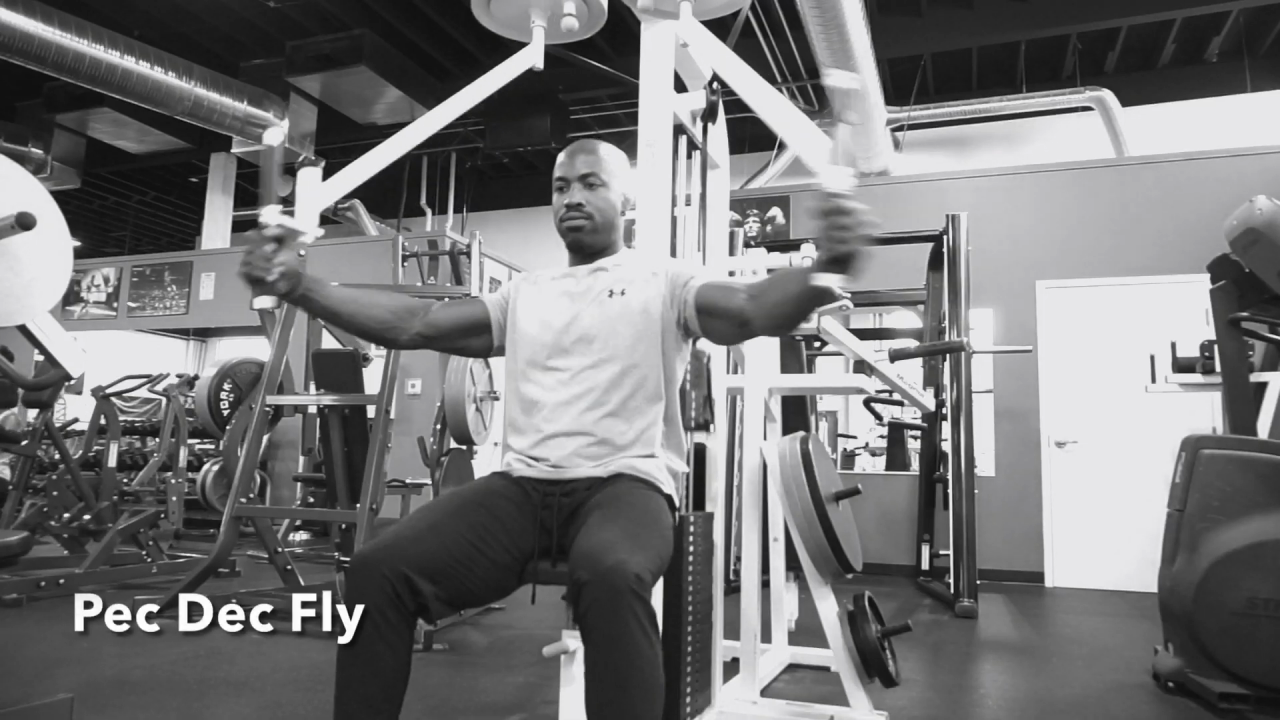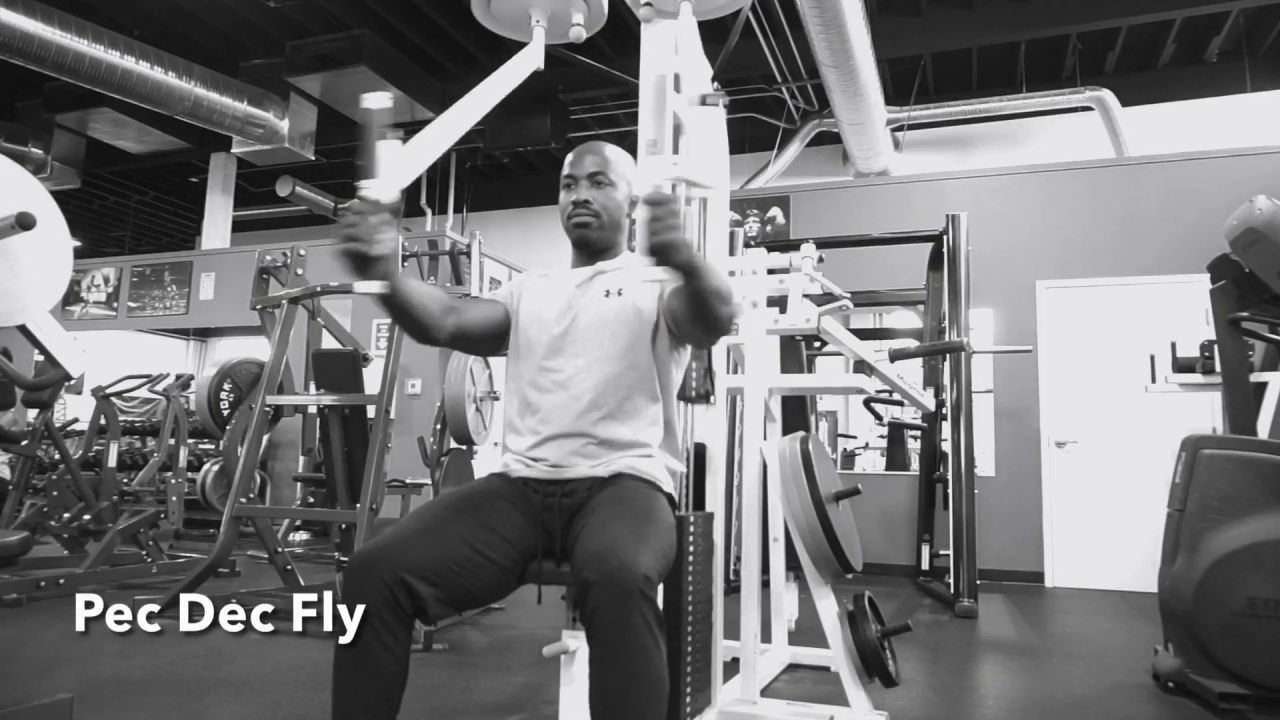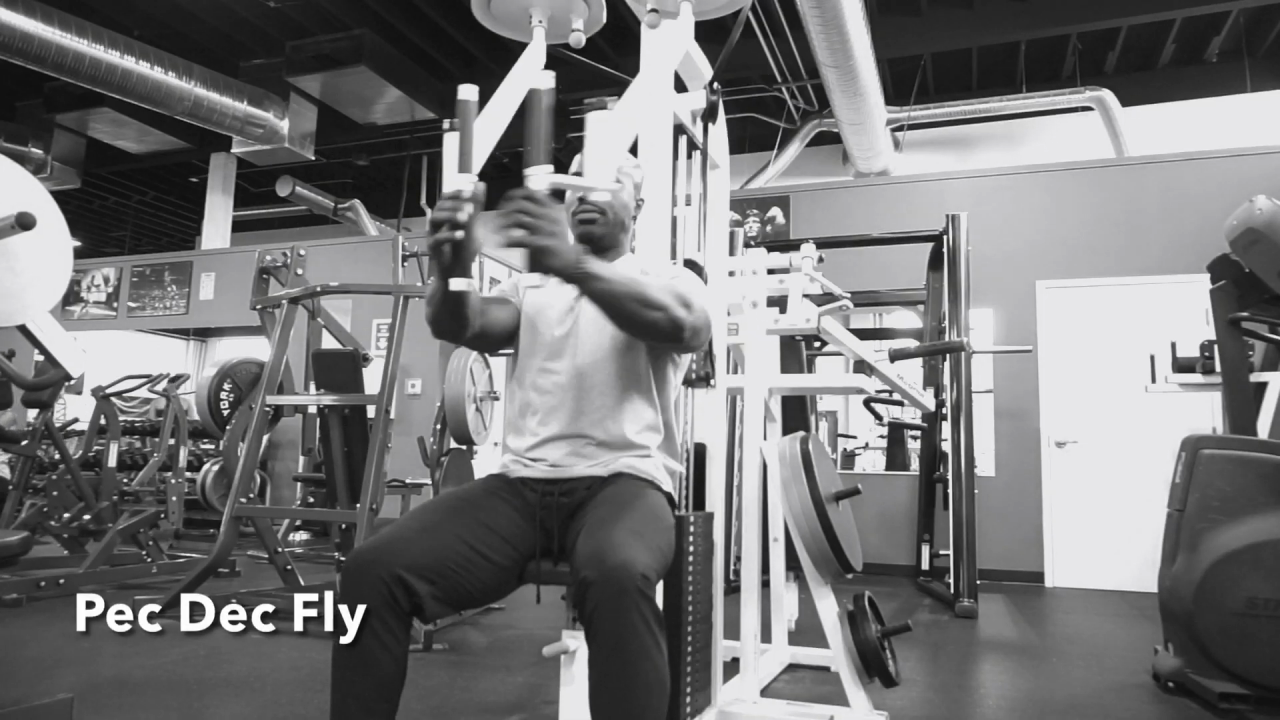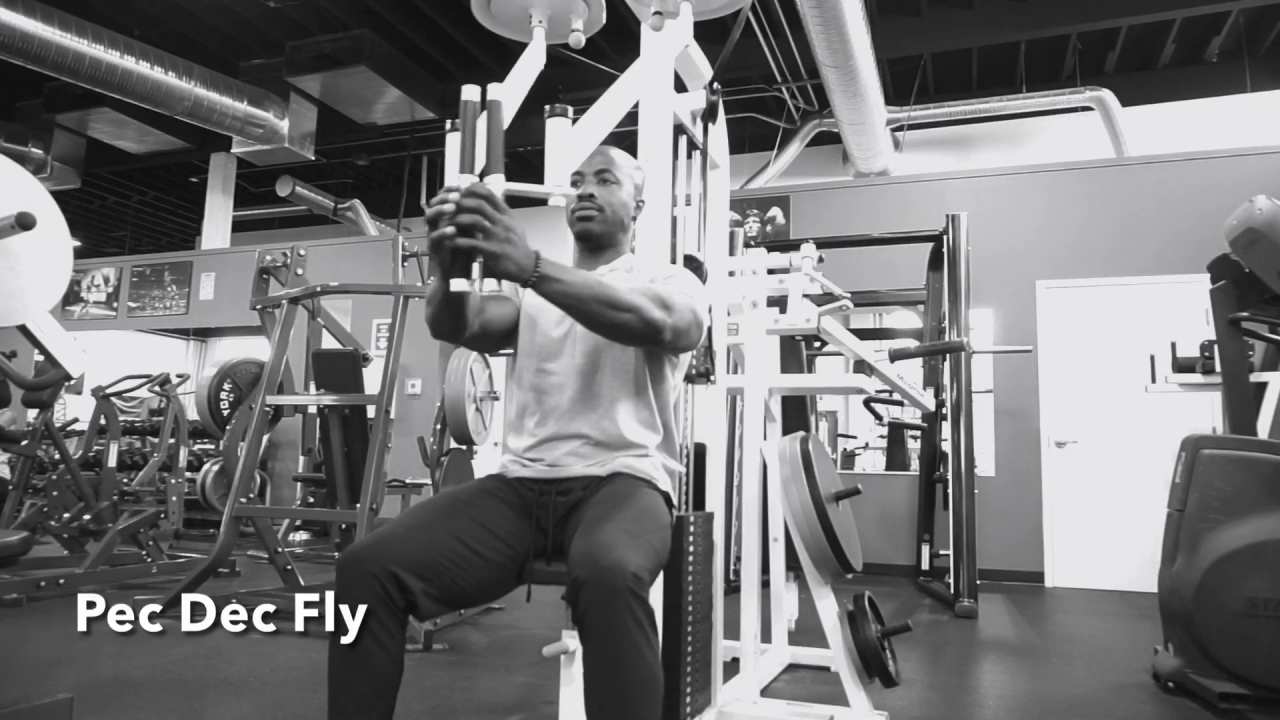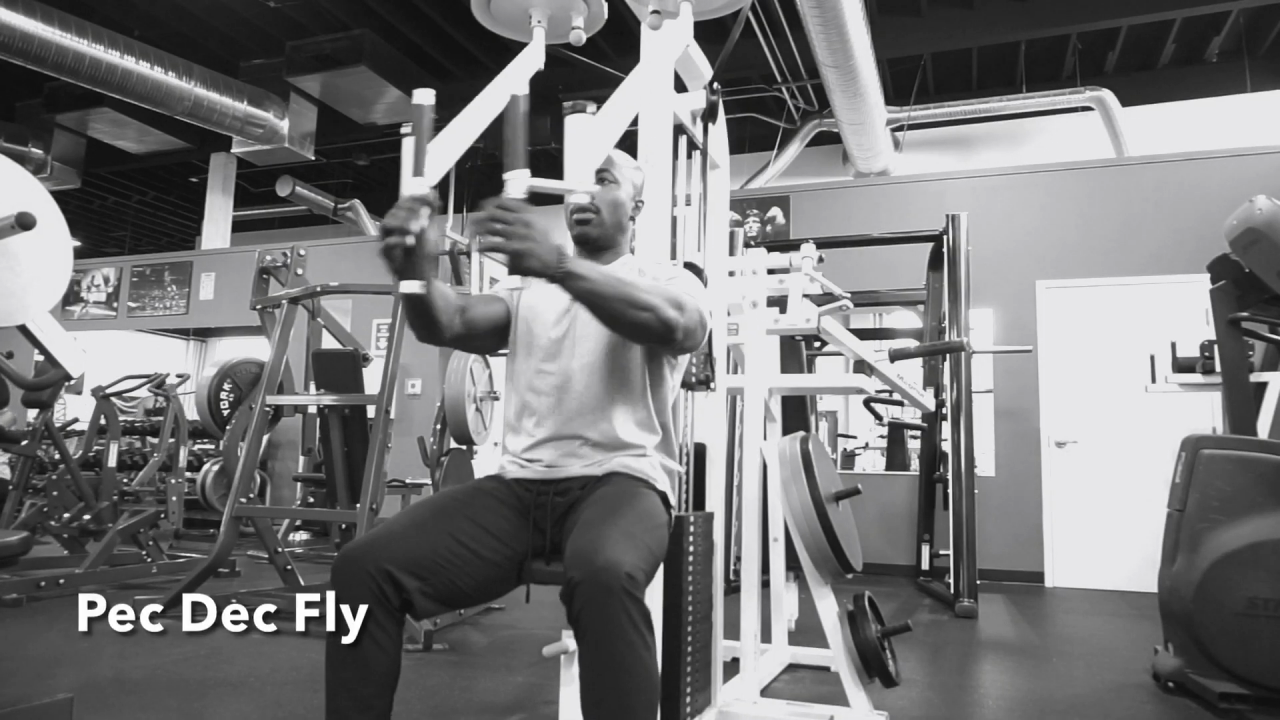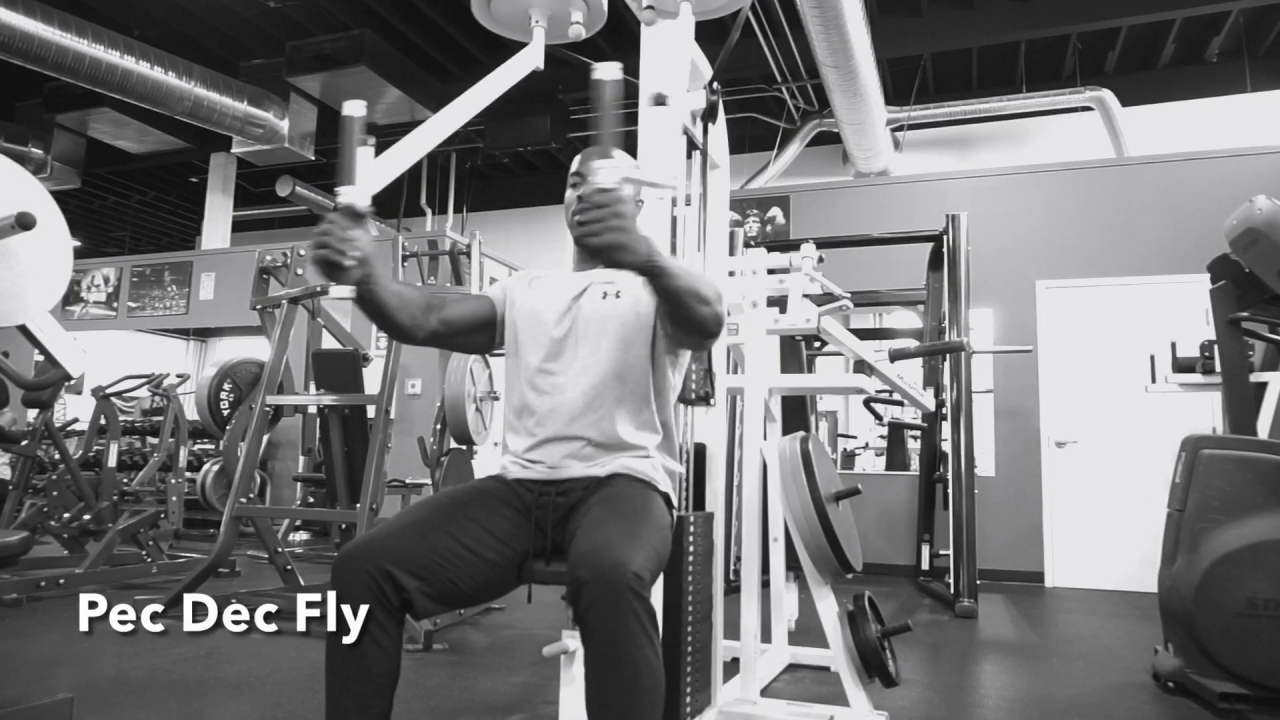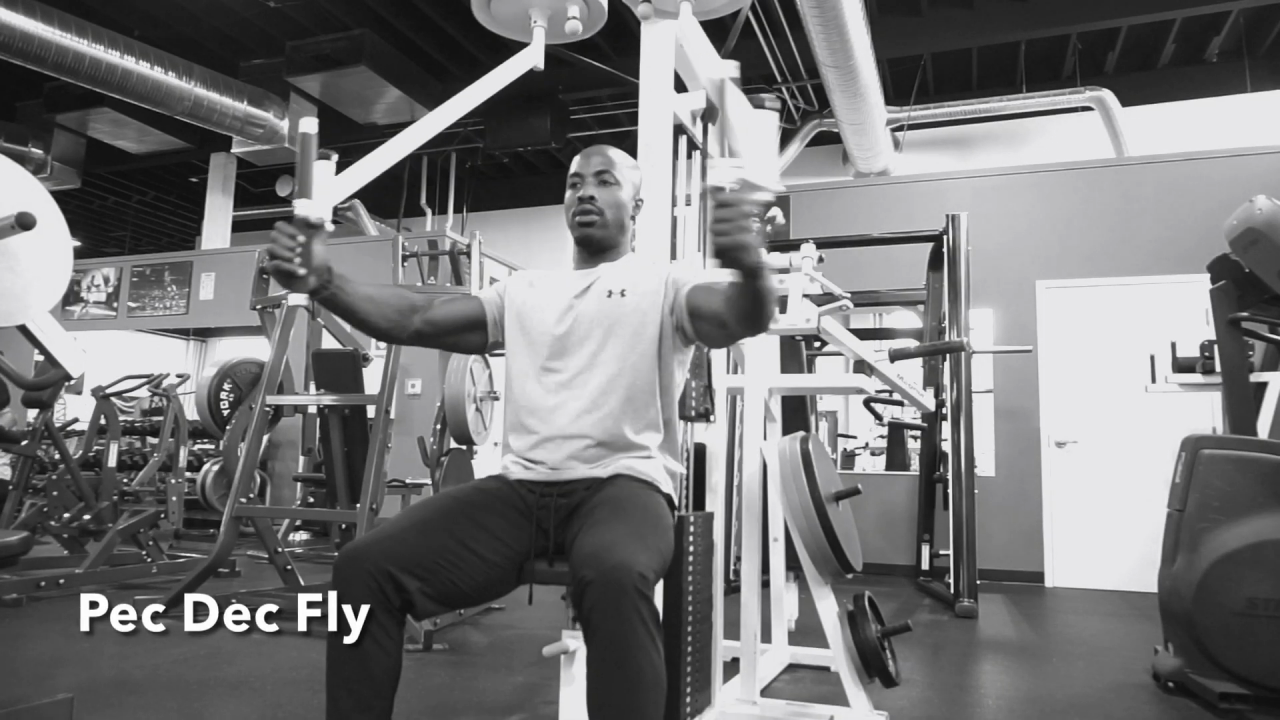
dt=0.2s
person 1, frame 1
left shoulder: (664, 281)
right shoulder: (523, 293)
left elbow: (758, 311)
right elbow: (413, 323)
left wrist: (828, 265)
right wrist: (295, 283)
left hip: (627, 482)
right hip: (522, 484)
left knee: (610, 578)
right knee: (379, 570)
person 1, frame 2
left shoulder: (657, 285)
right shoulder: (529, 290)
left elbow: (713, 316)
right elbow: (442, 323)
left wrist: (687, 257)
right wrist: (386, 270)
left hip: (623, 481)
right hip: (520, 485)
left knee: (618, 578)
right knee: (376, 572)
person 1, frame 3
left shoulder: (670, 282)
right shoulder: (531, 291)
left elbow: (676, 325)
right elbow: (458, 324)
left wrist: (570, 262)
right wrist: (450, 268)
left hip: (622, 481)
right hip: (521, 484)
left knee: (617, 577)
right knee: (374, 570)
person 1, frame 4
left shoulder: (670, 282)
right shoulder: (531, 293)
left elbow: (653, 324)
right elbow: (459, 323)
left wrist: (531, 265)
right wrist: (449, 265)
left hip: (621, 481)
right hip: (520, 485)
left knee: (609, 575)
right knee: (369, 566)
person 1, frame 5
left shoulder: (666, 282)
right shoulder: (529, 293)
left elbow: (668, 325)
right elbow: (448, 323)
left wrist: (557, 263)
right wrist: (415, 271)
left hip: (619, 481)
right hip: (518, 485)
left knee: (603, 576)
right knee: (365, 565)
person 1, frame 6
left shoulder: (658, 286)
right shoulder: (526, 289)
left elbow: (702, 319)
right elbow: (428, 319)
left wrist: (646, 258)
right wrist: (360, 275)
left hip: (621, 482)
right hip: (520, 486)
left knee: (610, 575)
right knee: (364, 565)
person 1, frame 7
left shoulder: (663, 285)
right shoulder: (525, 290)
left elbow: (737, 313)
right elbow: (415, 318)
left wrist: (749, 263)
right wrist: (324, 280)
left hip: (624, 482)
right hip: (520, 486)
left knee: (614, 575)
right knee: (366, 565)
